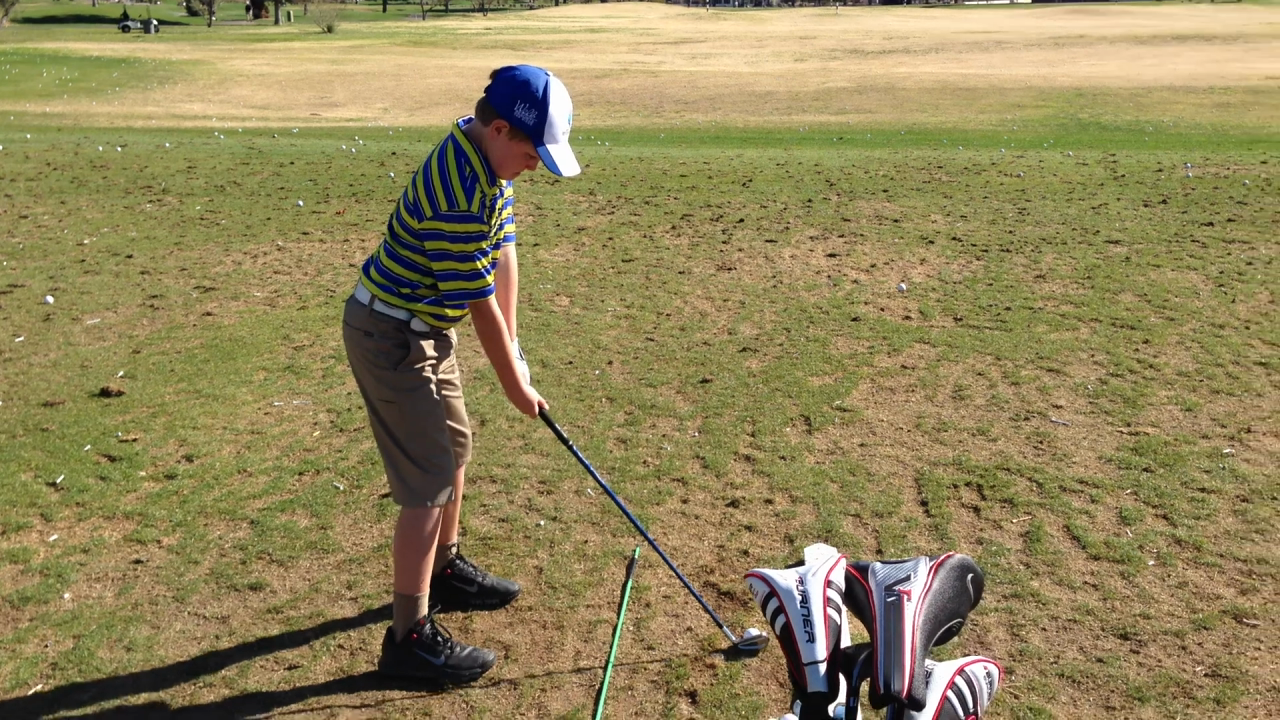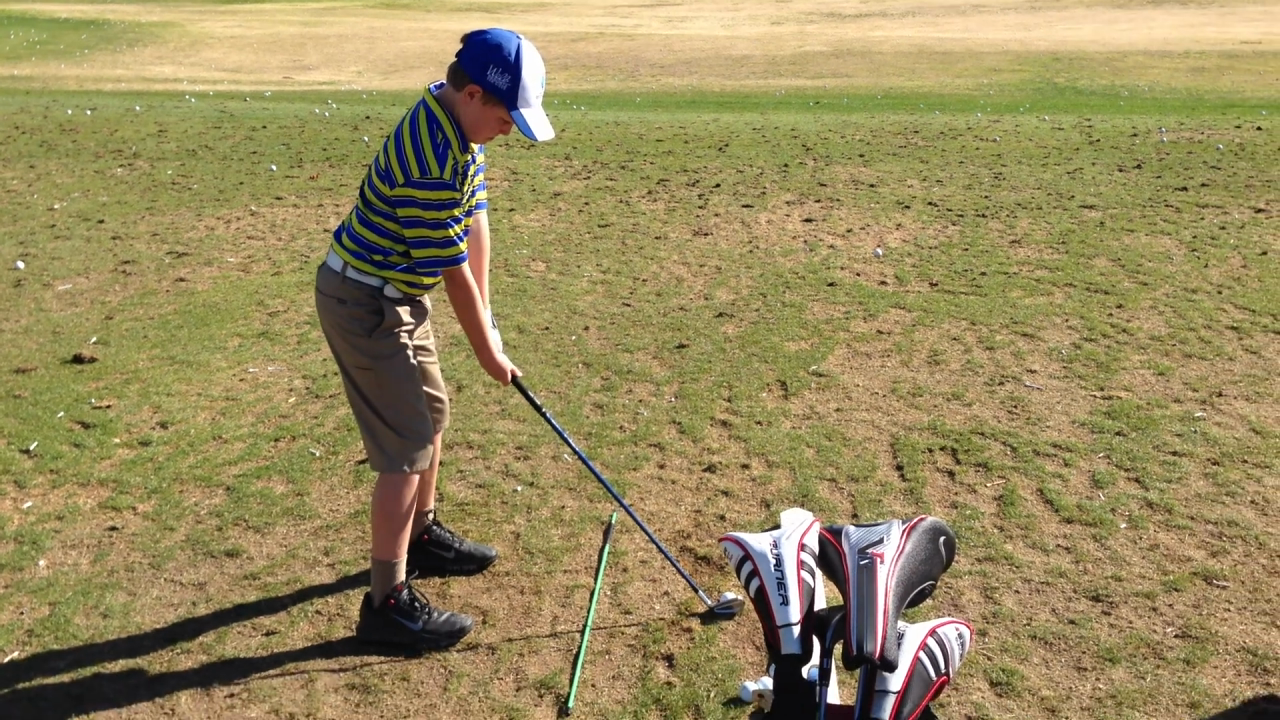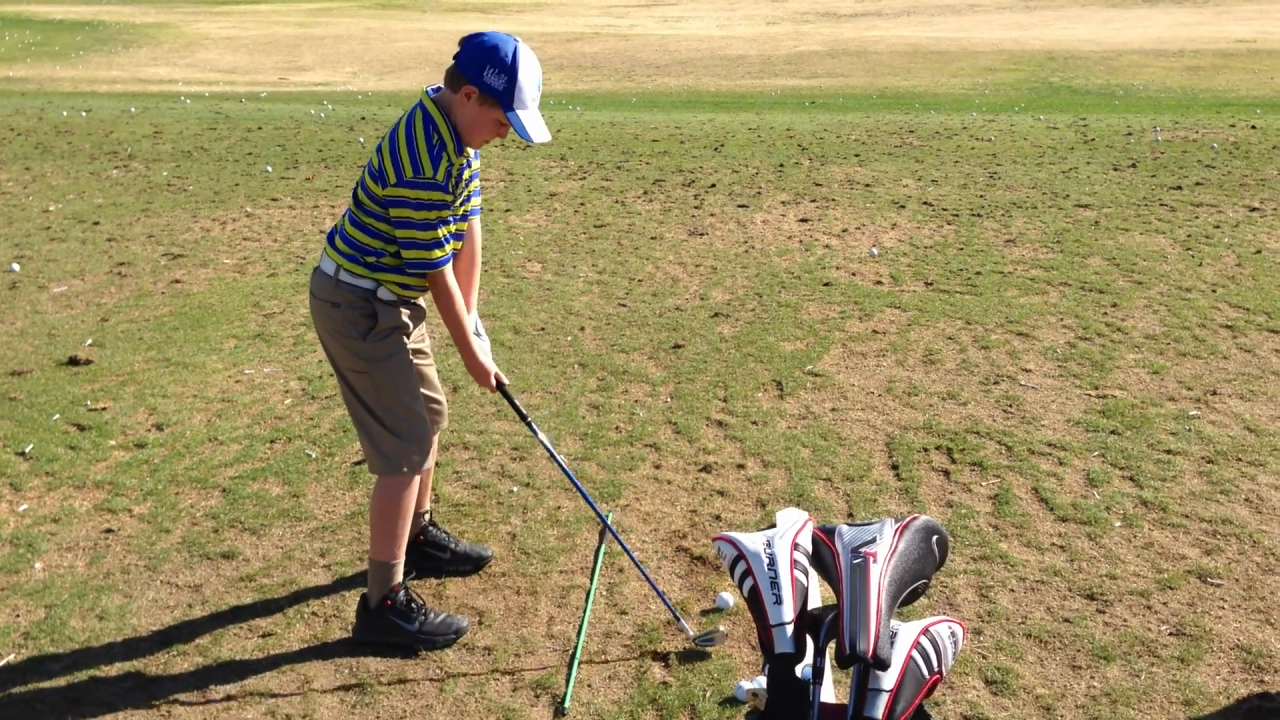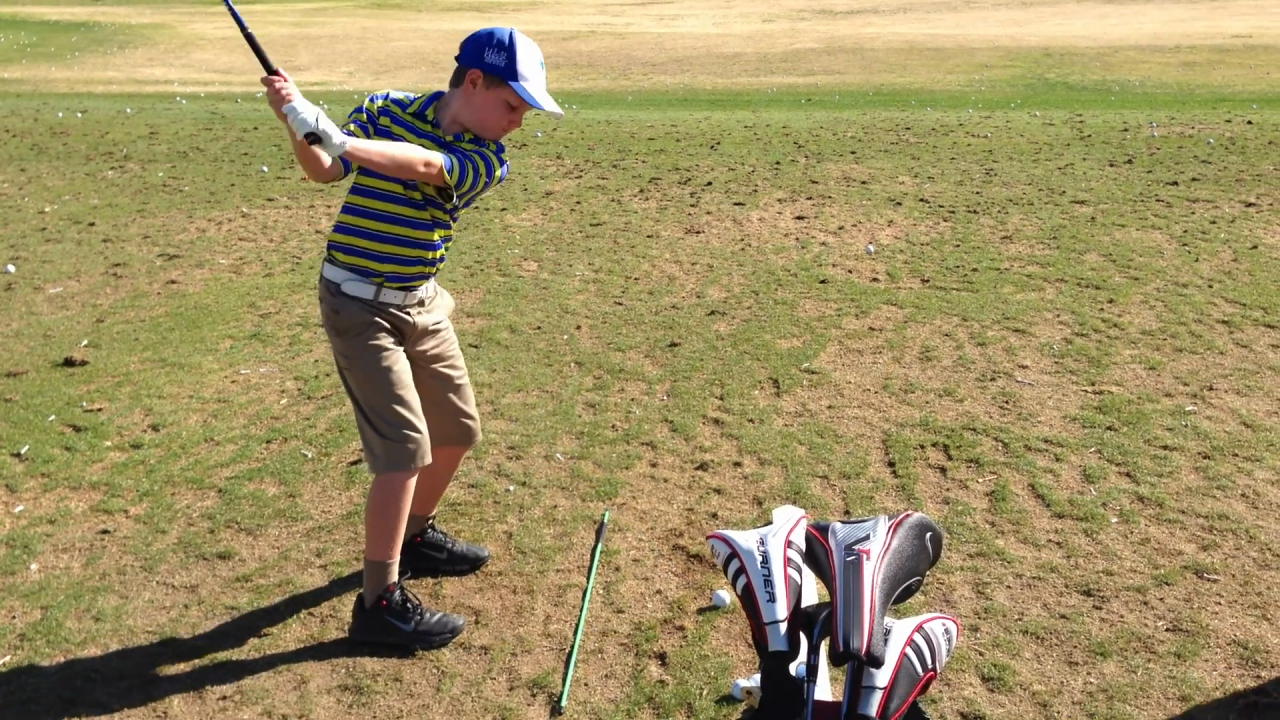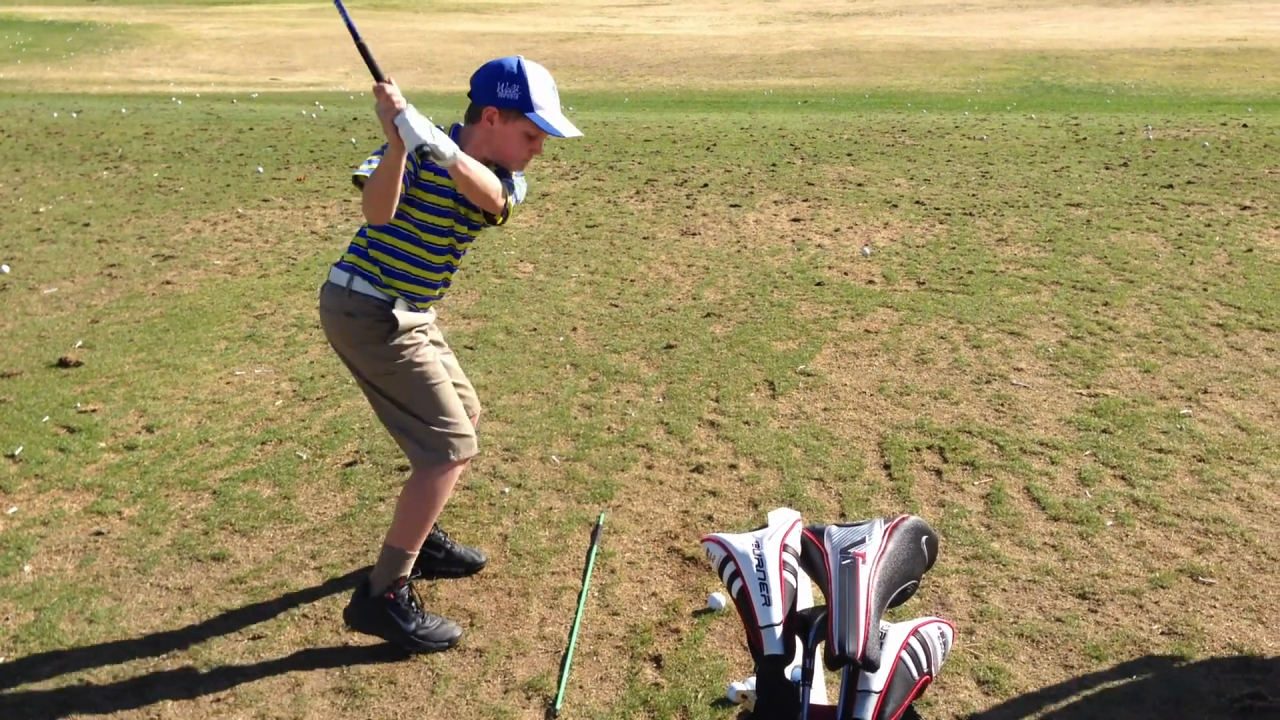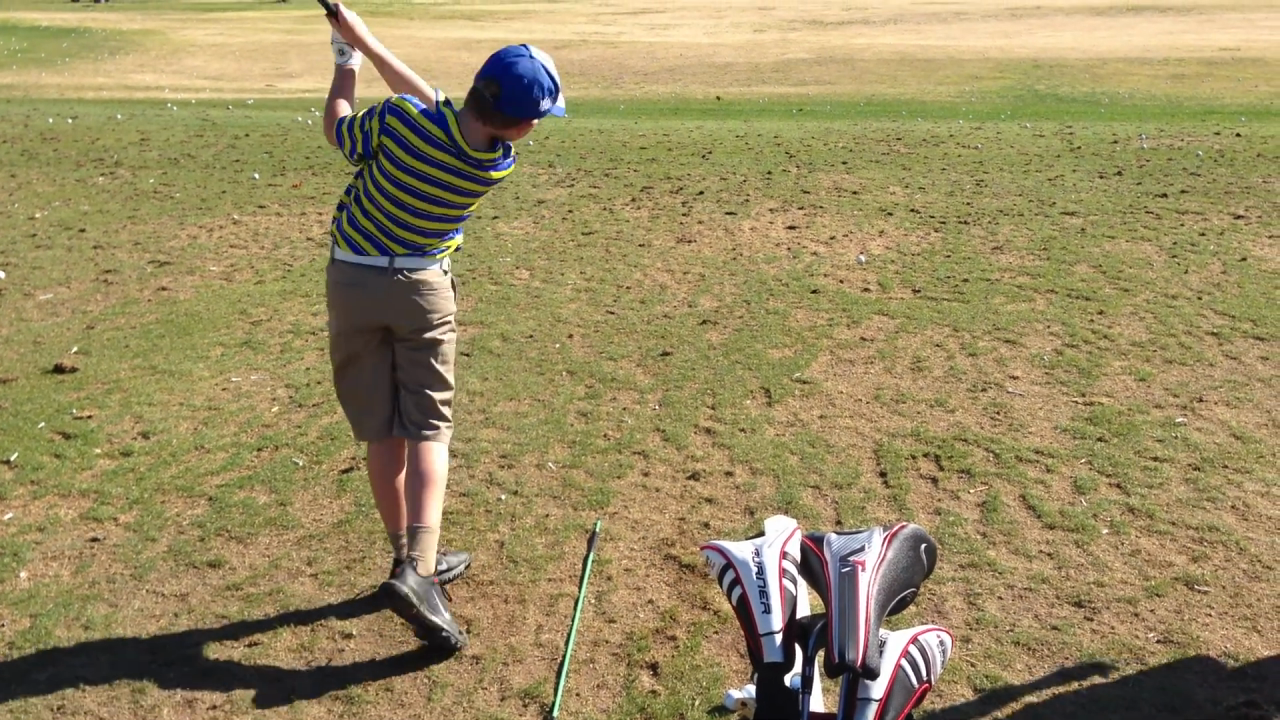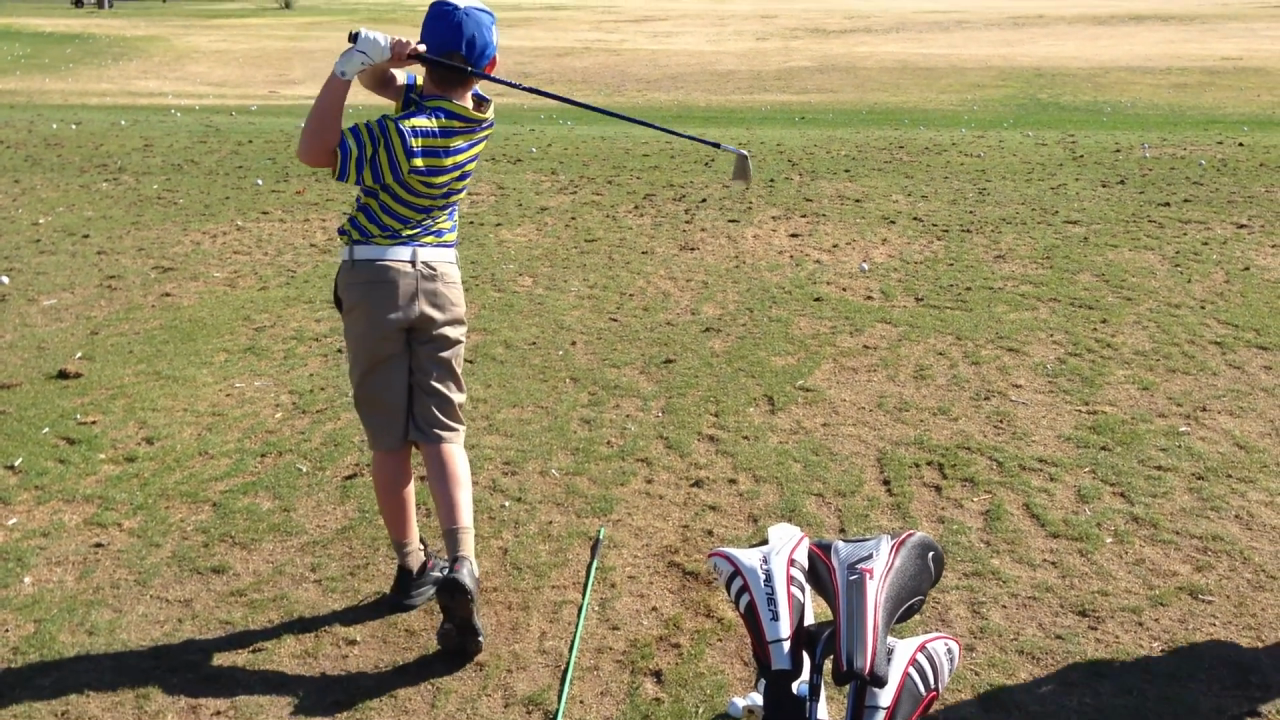
dt=0.5s
person 1, frame 1
left shoulder: (486, 158)
right shoulder: (460, 193)
left elbow: (504, 253)
right elbow: (480, 302)
left wrist: (514, 347)
right wrist: (514, 383)
left hip: (423, 326)
right hip: (391, 335)
left knee: (453, 447)
right knee: (428, 480)
left ankle: (444, 569)
right ankle: (410, 637)
person 1, frame 2
left shoulder: (455, 123)
right shoulder: (432, 159)
left elbow: (475, 221)
right elbow: (454, 269)
left wrist: (487, 316)
right wrist: (487, 351)
left hip: (396, 294)
right hip: (365, 303)
left knee: (430, 414)
right knee: (406, 447)
left ankle: (421, 535)
right ankle: (388, 602)
person 1, frame 3
left shoulder: (457, 131)
right shoulder: (426, 162)
left elbow: (466, 232)
right elbow: (433, 268)
left wrist: (472, 320)
right wrist: (471, 351)
left hip: (393, 299)
right hip: (357, 306)
left knee: (427, 414)
right knee: (406, 447)
left ankle: (416, 536)
right ankle: (384, 603)
person 1, frame 4
left shoulder: (487, 161)
right shoulder: (387, 109)
left elbow: (422, 164)
right elbow: (321, 166)
left wrist: (338, 136)
right wrist: (301, 118)
left hip: (423, 305)
right hip: (360, 306)
left knee: (457, 430)
right knee: (405, 448)
left ankle: (414, 537)
right ankle: (379, 602)
person 1, frame 5
left shoulder: (509, 184)
right shoulder: (415, 156)
left elbow: (492, 198)
right elbow: (375, 208)
left wrist: (434, 143)
right wrist: (399, 134)
left hip: (396, 310)
right hip: (371, 313)
left knee: (458, 419)
right knee: (449, 446)
left ankle: (419, 538)
right ankle: (383, 594)
person 1, frame 6
left shoulder: (399, 120)
right shoulder: (494, 165)
left elbow: (337, 129)
left wrist: (346, 55)
left hip: (351, 283)
right hip: (420, 290)
left knee: (382, 429)
right knee: (426, 428)
left ankle: (409, 556)
right ankle: (417, 569)
person 1, frame 7
left shoulder: (404, 135)
right shoulder: (478, 113)
left elbow: (312, 152)
right elbow: (386, 82)
left wrist: (350, 64)
right wrist: (374, 62)
left hip: (374, 279)
right hip: (439, 279)
left knee: (389, 437)
right knee: (442, 431)
left ankle: (414, 566)
right ankle: (460, 564)
